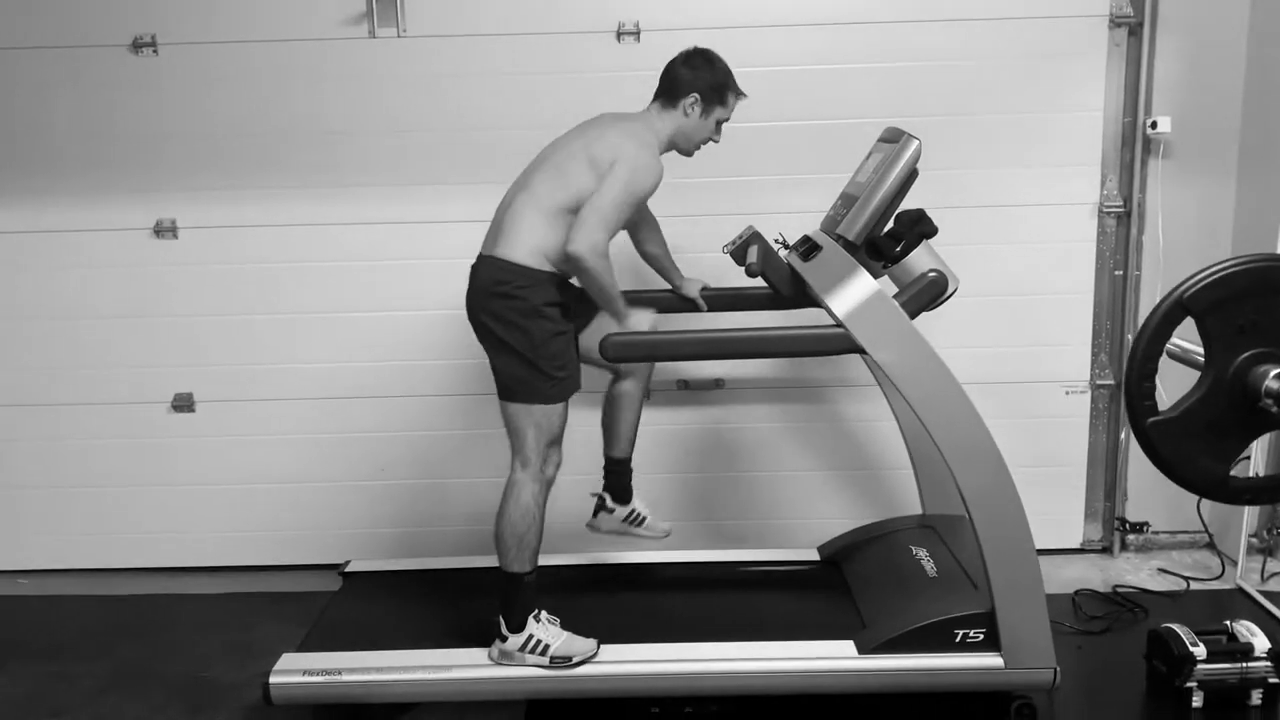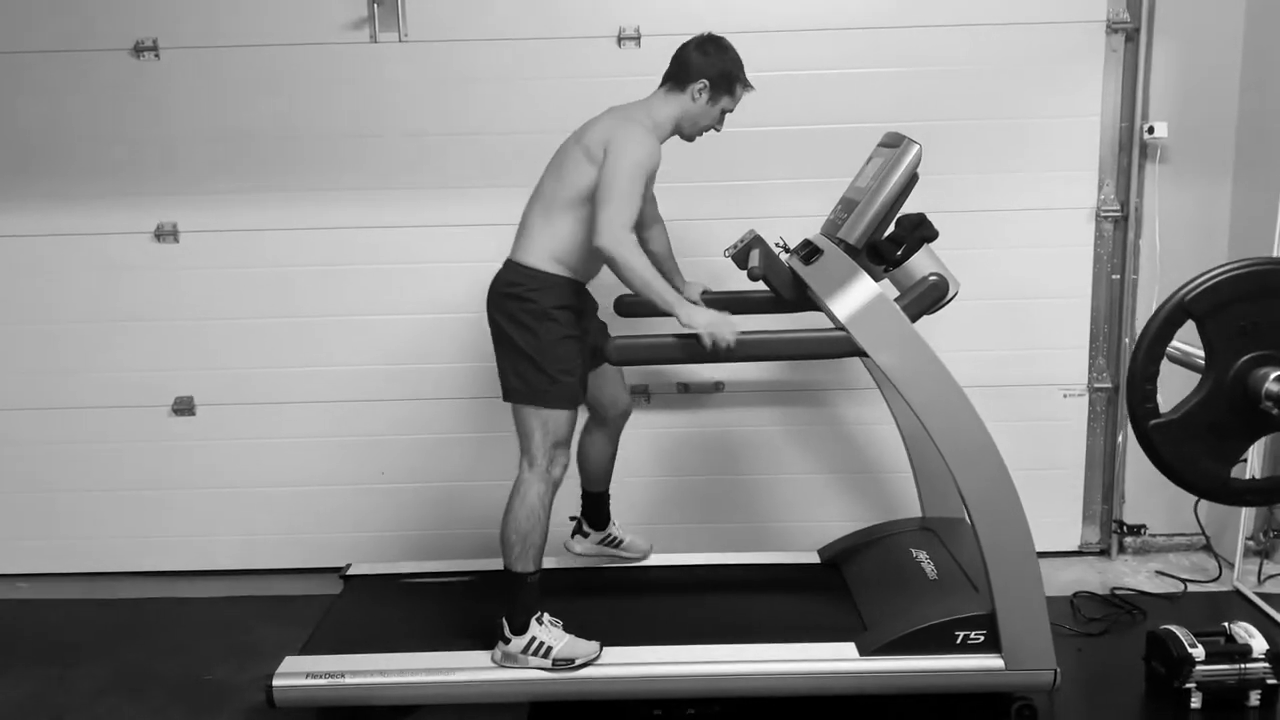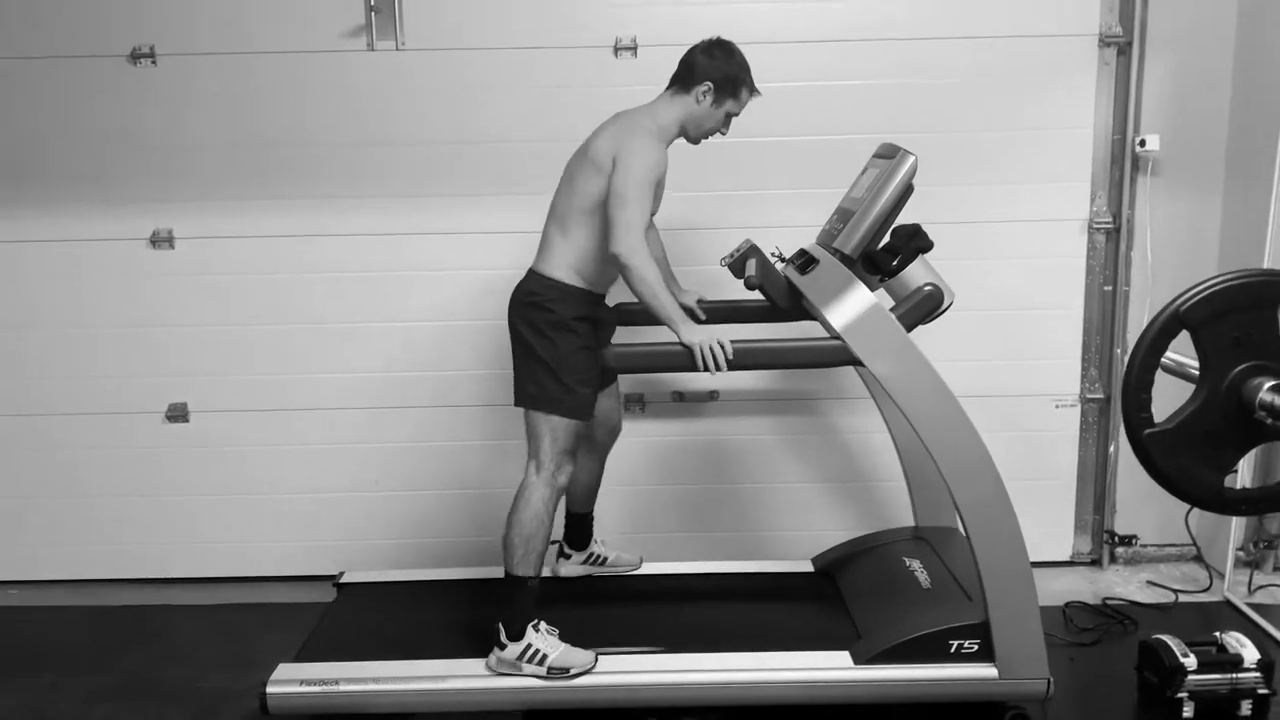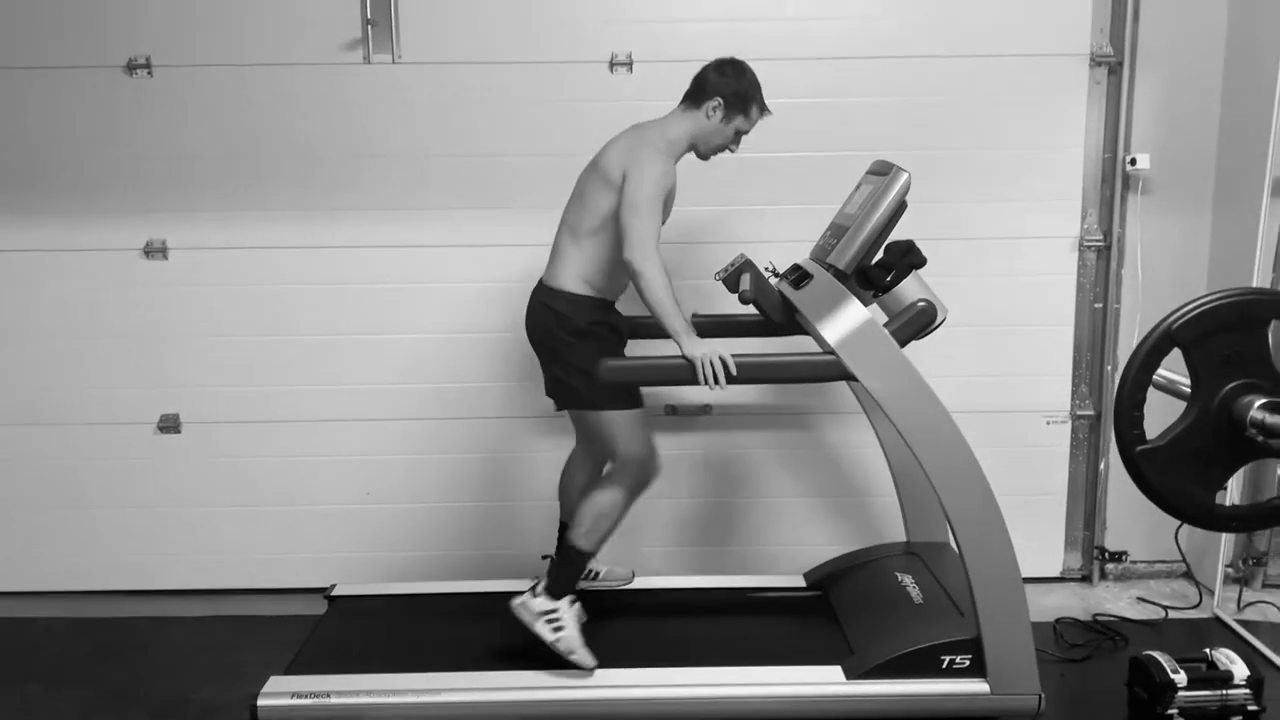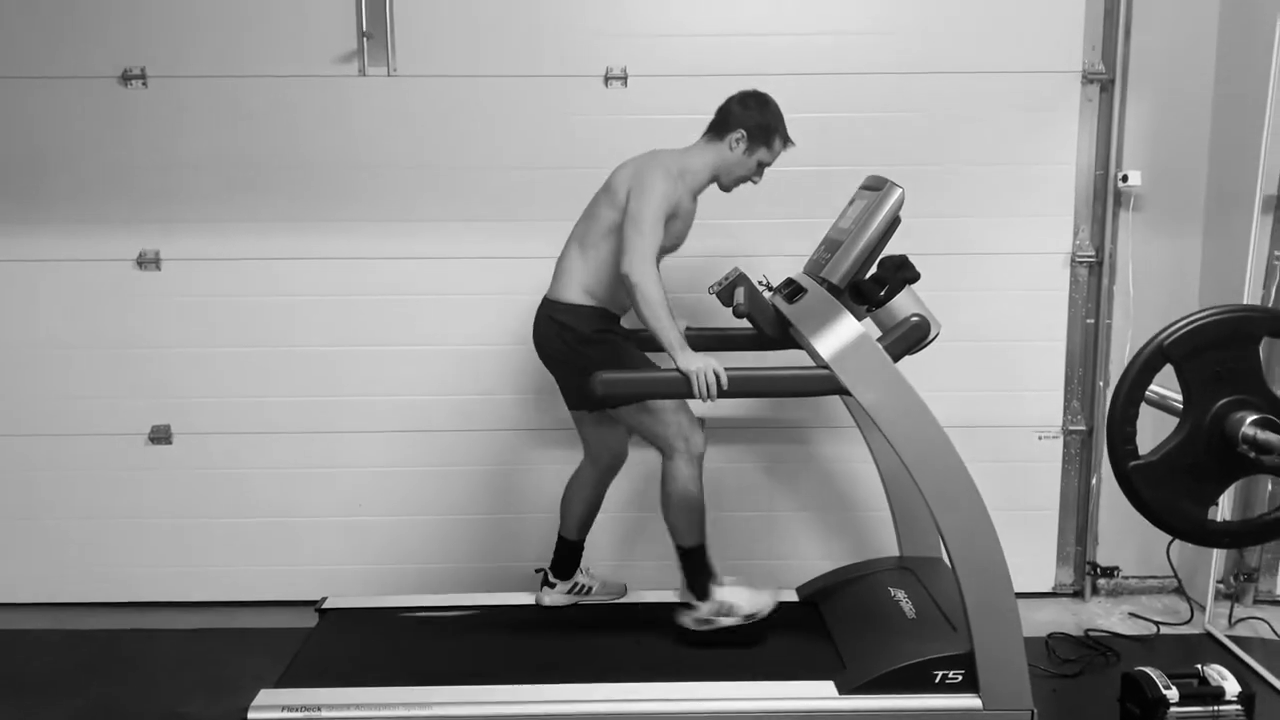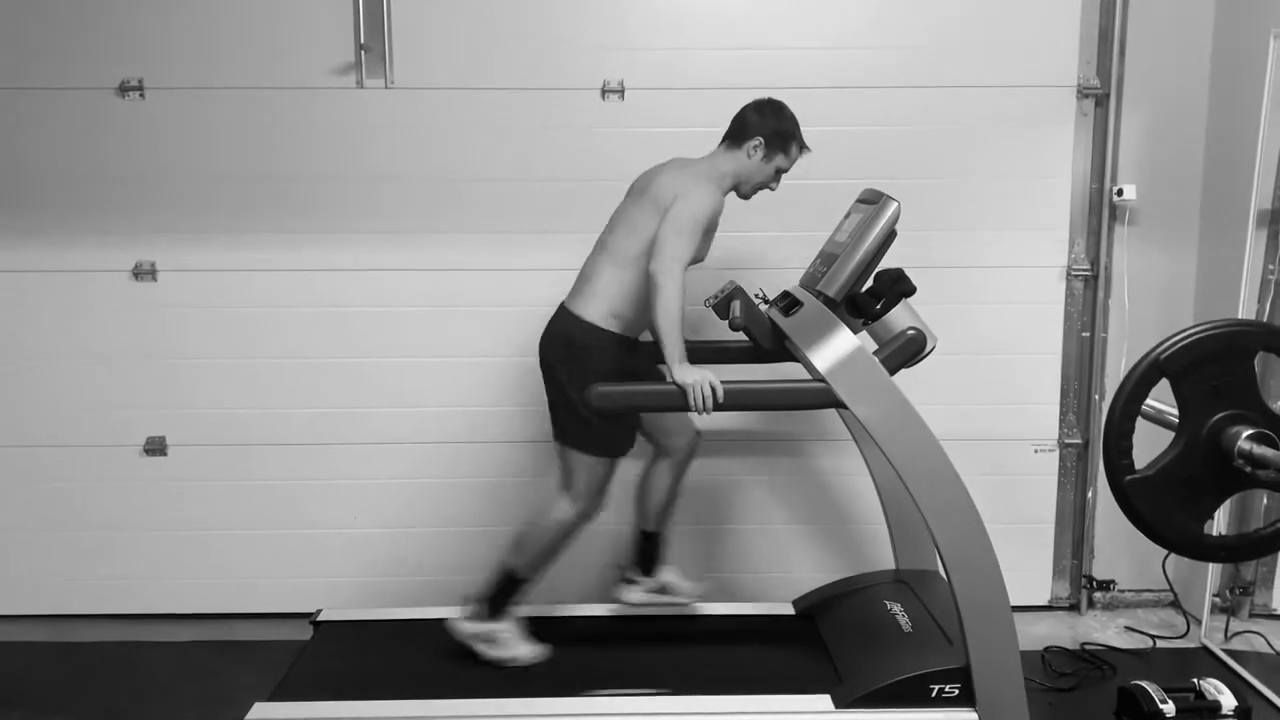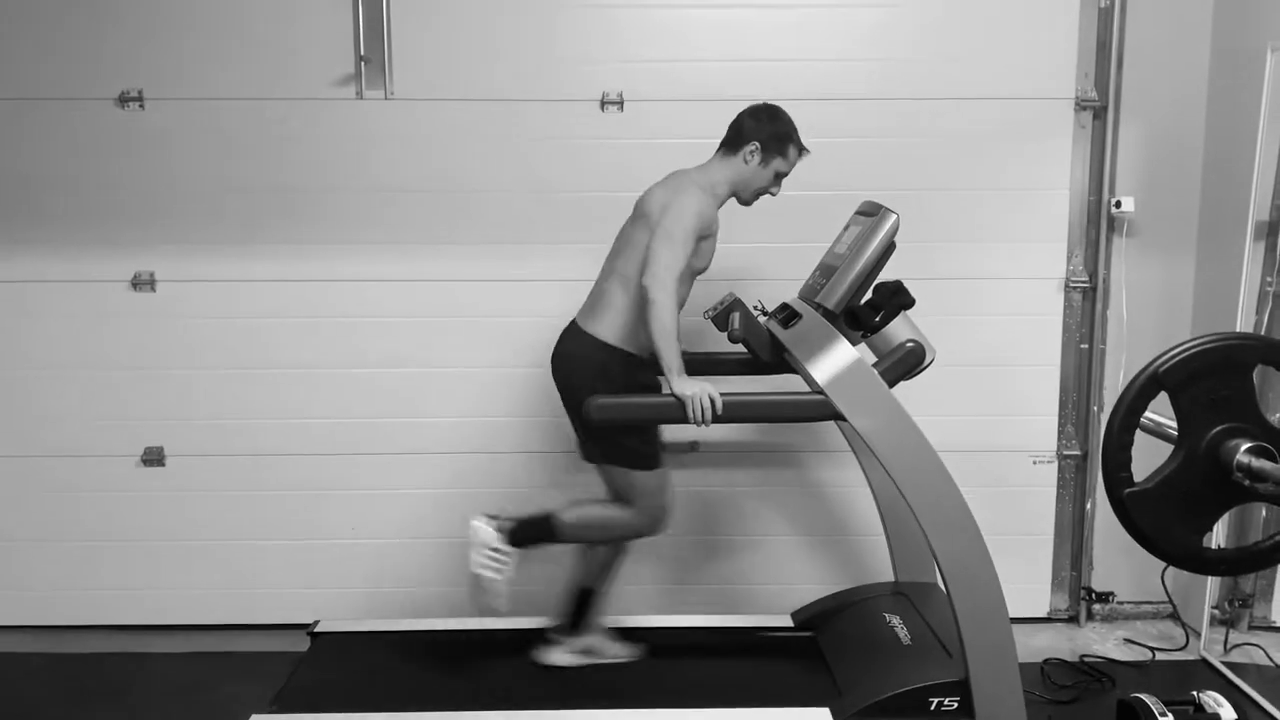
dt=0.2s
person 1, frame 1
left shoulder: (621, 134)
right shoulder: (642, 153)
left elbow: (640, 223)
right elbow: (581, 244)
left wrist: (678, 281)
right wrist: (624, 316)
left hip: (531, 283)
right hip: (517, 291)
left knee: (637, 355)
right knee: (538, 463)
left ankle: (616, 503)
right ankle: (516, 628)
person 1, frame 2
left shoulder: (630, 129)
right shoulder: (637, 137)
left elbow: (646, 222)
right elbow: (611, 239)
left wrist: (680, 284)
right wrist: (683, 313)
left hip: (562, 295)
right hip: (535, 299)
left knee: (613, 406)
right knee: (544, 464)
left ankle: (593, 528)
right ankle: (520, 630)
person 1, frame 3
left shoulder: (638, 134)
right shoulder: (642, 143)
left elbow: (640, 229)
right elbow: (626, 247)
left wrist: (676, 291)
right wrist: (684, 328)
left hip: (576, 305)
right hip: (556, 309)
left knee: (600, 429)
right knee: (551, 468)
left ankle: (577, 548)
right ankle: (516, 638)
person 1, frame 4
left shoulder: (651, 146)
right shoulder: (652, 157)
right elbow: (637, 256)
left wrist: (673, 314)
right wrist: (687, 340)
left hip: (578, 312)
right hip: (569, 317)
left knee: (599, 447)
right knee: (634, 464)
left ankle: (569, 568)
right ankle: (550, 599)
person 1, frame 5
left shoulder: (681, 180)
right shoulder: (663, 179)
right elbow: (636, 266)
left wrist: (675, 339)
right wrist: (681, 354)
left hip: (584, 323)
right hip: (576, 327)
left knee: (605, 456)
right knee: (686, 446)
left ankle: (563, 576)
right ankle: (703, 593)
person 1, frame 6
left shoulder: (675, 175)
right shoulder: (698, 192)
right elbow: (665, 273)
left wrist: (668, 351)
right wrist: (680, 366)
left hip: (599, 334)
right hip: (587, 346)
left knee: (680, 440)
right knee: (582, 498)
left ankle: (642, 572)
right ankle: (488, 616)
person 1, frame 7
left shoulder: (686, 189)
right shoulder: (693, 200)
right elbow: (656, 286)
left wrist: (668, 368)
right wrist: (678, 378)
left hip: (602, 353)
right hip: (602, 363)
left knee: (629, 506)
right knee: (646, 514)
left ankle: (572, 632)
right ankle: (506, 534)
